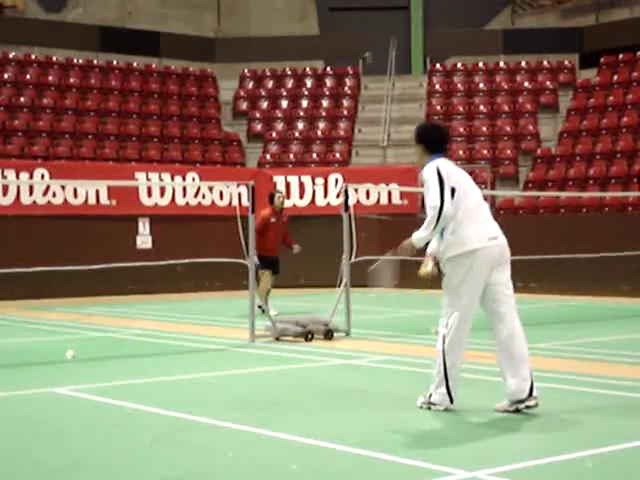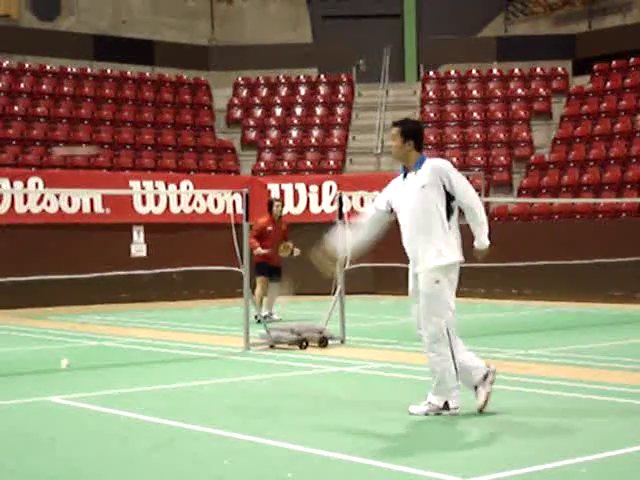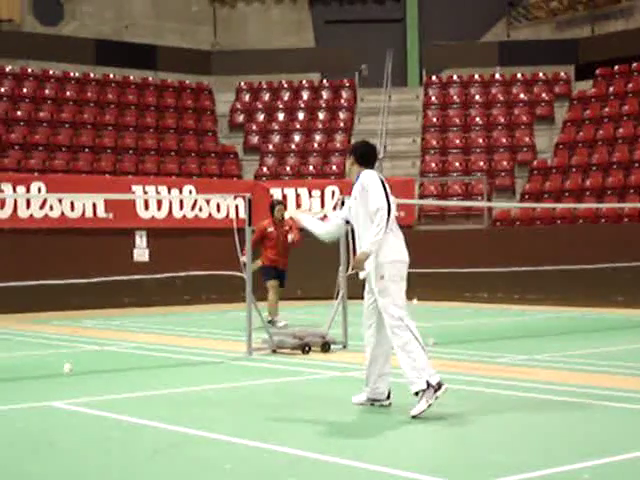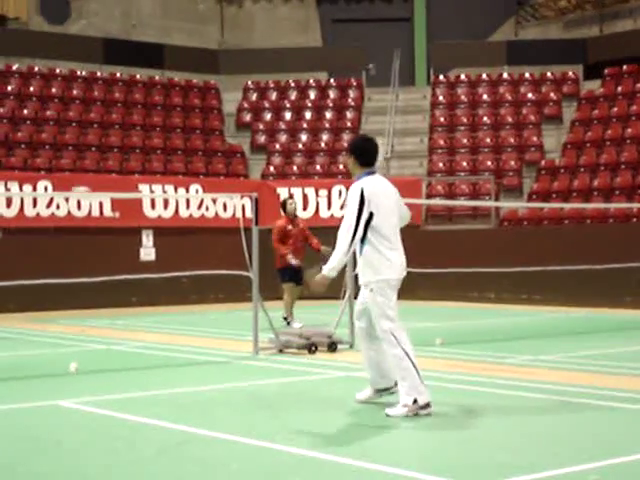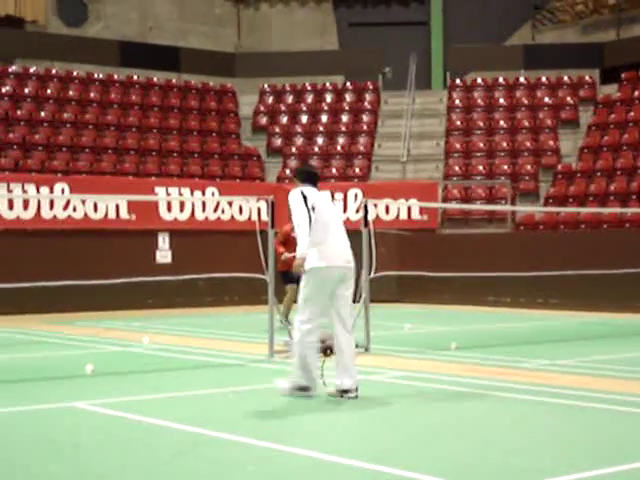
dt=1s
person 1, frame 1
left shoulder: (433, 170)
right shoulder: (451, 169)
left elbow: (442, 213)
left wrist: (416, 241)
right wrist: (432, 256)
left hip: (468, 252)
right hip: (495, 245)
left knee: (453, 325)
right knee: (506, 320)
left ankle: (441, 395)
right ankle: (522, 392)
person 1, frame 2
left shoulder: (438, 168)
right shoulder: (397, 186)
left elbow: (472, 203)
right elbow: (370, 221)
left wrist: (481, 241)
right wrist: (337, 246)
left hip: (440, 262)
right hip: (420, 265)
left knee: (435, 329)
right knee: (434, 329)
left ankle: (446, 398)
right ankle: (477, 373)
person 1, frame 3
left shoulder: (369, 178)
right shoulder: (353, 199)
left elbow: (384, 213)
right elbow: (327, 230)
left wrist: (366, 249)
right wrist: (301, 216)
left hip: (387, 261)
right hip: (375, 265)
left knee: (397, 321)
right knee: (375, 328)
left ankle: (427, 381)
right ankle: (378, 390)
person 1, frame 4
left shoulder: (360, 189)
right shoulder: (385, 185)
left elbow: (349, 234)
right elbow: (404, 217)
left wrist: (327, 272)
left hip: (379, 272)
right hip: (384, 268)
left knee: (389, 332)
right knee: (364, 320)
left ankle: (417, 398)
right ankle: (382, 382)
person 1, frame 5
left shoulder: (298, 193)
right shoulder: (326, 198)
left elbow: (303, 221)
left wrist: (301, 253)
left hip: (321, 263)
right hip: (346, 263)
left knee: (305, 322)
right knee: (343, 325)
left ankle: (302, 381)
right ankle: (347, 384)
person 2, frame 1
left shoulder: (283, 216)
right shoulder: (264, 214)
left elbow: (285, 234)
right elbow: (255, 233)
left wrist: (292, 245)
right wrist: (254, 250)
left hip: (274, 254)
right hip: (262, 253)
left knee: (271, 279)
right knee: (265, 277)
left ankle: (262, 303)
right ankle: (265, 307)
person 2, frame 2
left shoulder: (283, 224)
right shoulder: (262, 222)
left elbow: (285, 240)
right elbow: (252, 237)
left wrist: (293, 249)
right wrist: (256, 248)
left hip: (276, 261)
right hip: (262, 260)
left knee: (275, 286)
right knee: (261, 283)
left ankle: (268, 312)
right ankle: (259, 313)
person 2, frame 3
left shoulder: (289, 224)
right shoulder: (265, 225)
left elbow: (297, 237)
right elbow: (255, 240)
left wrist: (293, 238)
right wrist: (246, 254)
left hip: (282, 264)
right hip: (268, 263)
left knee: (277, 291)
right knee: (273, 288)
left ankle: (270, 318)
right ankle: (276, 318)
person 2, frame 4
left shoulder: (300, 223)
right shoulder: (280, 224)
left elbow: (309, 237)
right elbow: (276, 243)
left wrist: (320, 247)
right wrist: (287, 255)
left hip: (297, 264)
right hip: (285, 263)
left knee: (296, 291)
right knee: (289, 290)
left ankle: (286, 315)
right ankle: (290, 319)
person 2, frame 5
right shoulder: (287, 230)
right elbow: (278, 243)
right wrist: (283, 253)
right hip: (287, 267)
left knee: (293, 292)
right knee: (292, 291)
left ankle: (285, 318)
right ankle: (283, 317)
